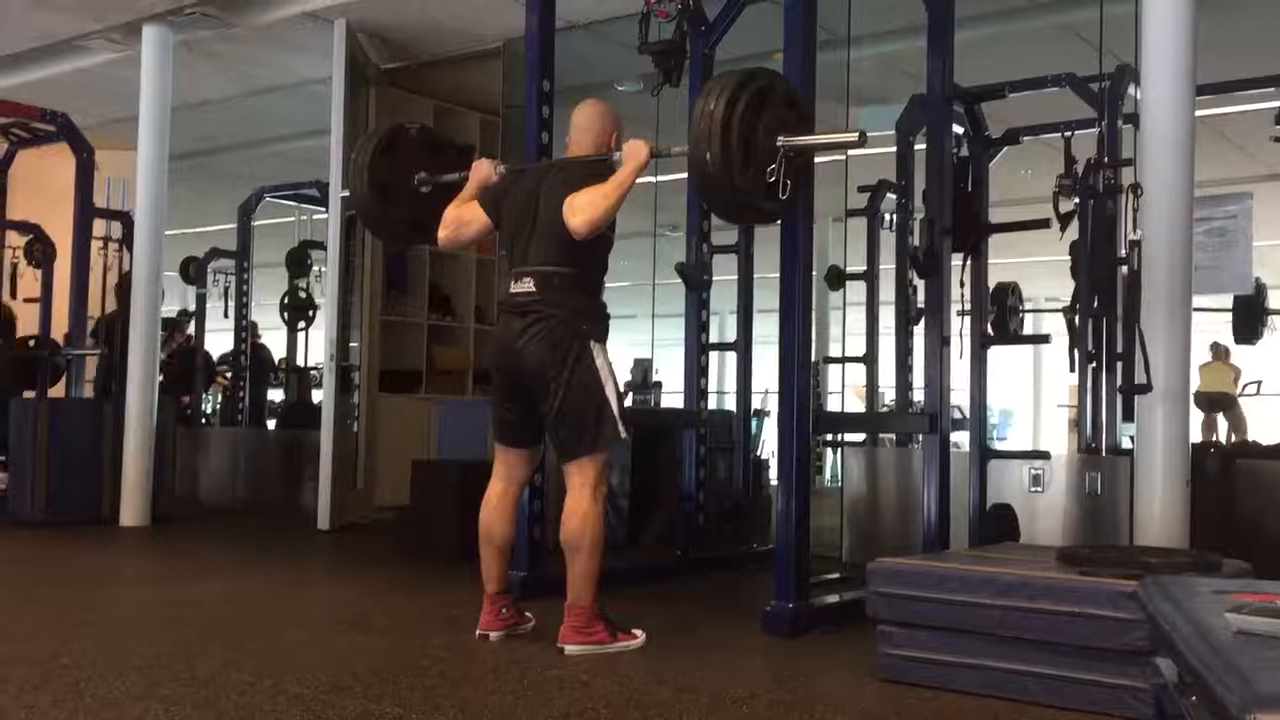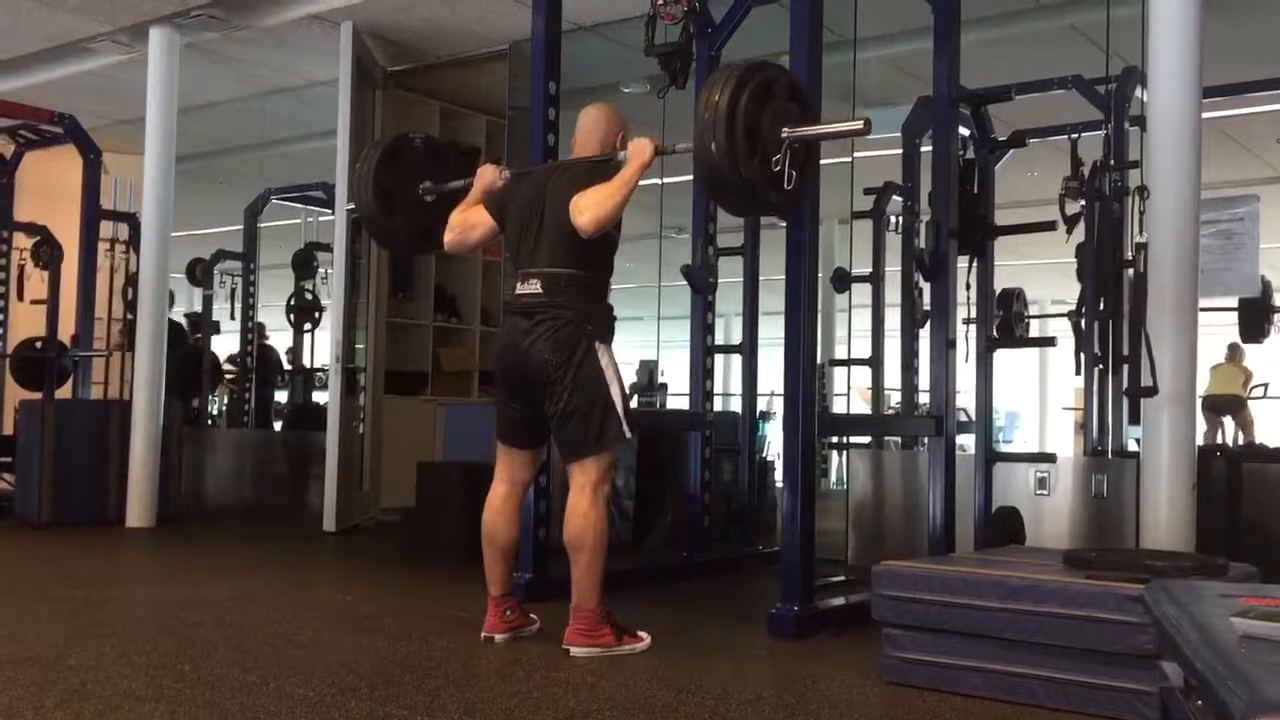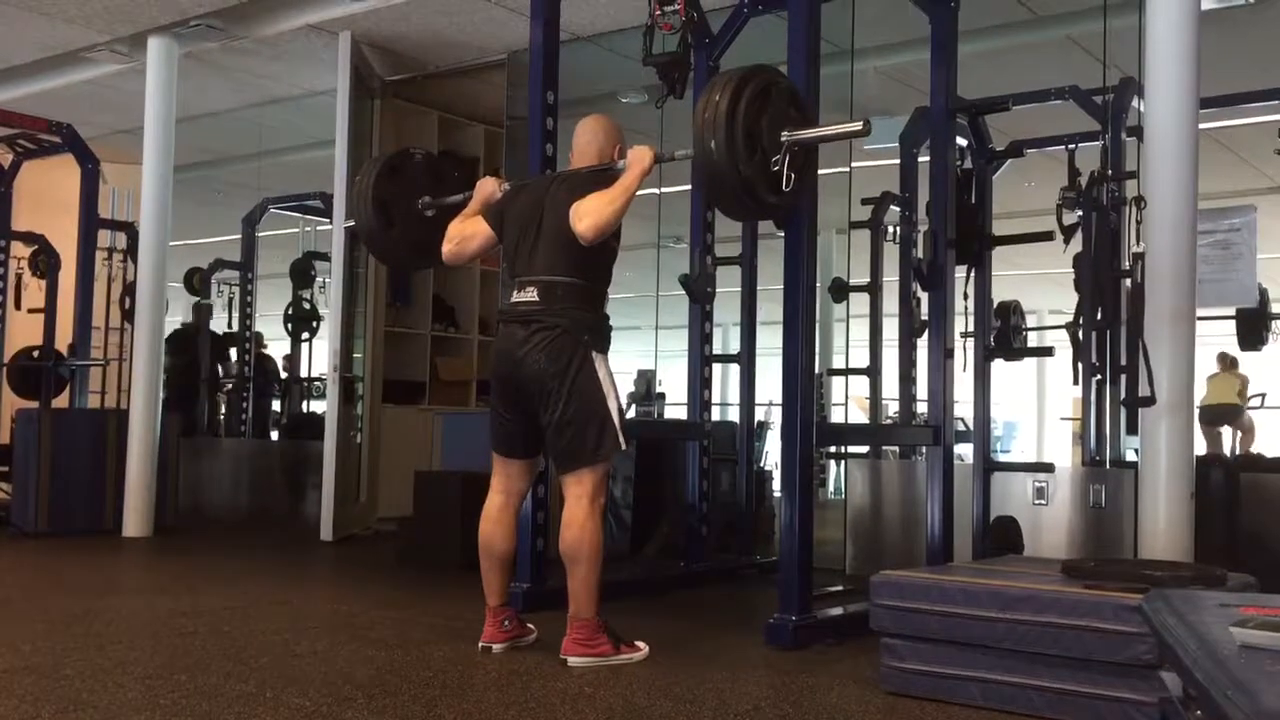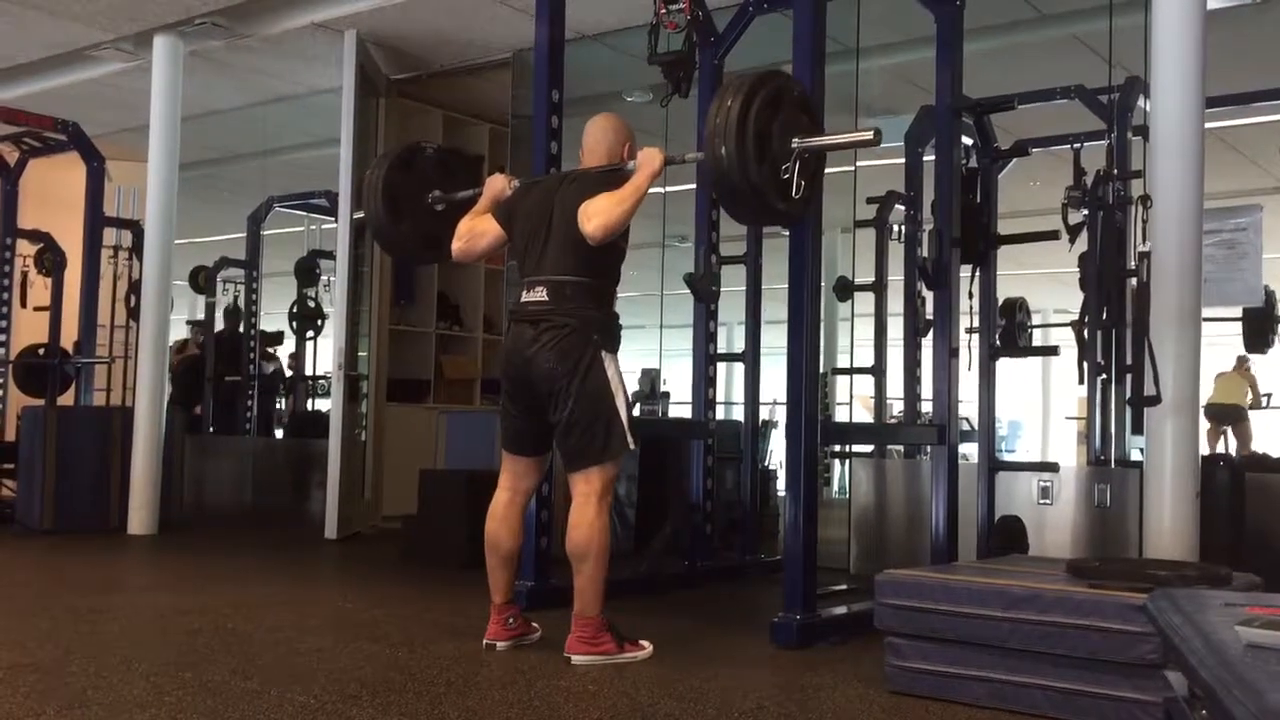
dt=0.5s
person 1, frame 1
left shoulder: (515, 181)
right shoulder: (596, 173)
left elbow: (449, 232)
right elbow: (580, 221)
left wrist: (476, 183)
right wrist: (631, 167)
left hip: (511, 333)
right hip: (565, 336)
left knee: (508, 474)
right knee: (586, 479)
left ankle: (495, 608)
right ankle: (582, 622)
person 1, frame 2
left shoulder: (522, 183)
right shoulder: (603, 173)
left elbow: (455, 236)
right elbow: (587, 218)
left wrist: (481, 188)
right wrist: (637, 163)
left hip: (516, 334)
right hip: (571, 335)
left knee: (510, 475)
right knee: (590, 478)
left ankle: (500, 610)
right ankle: (587, 624)
person 1, frame 3
left shoulder: (520, 194)
right shoulder: (603, 183)
left elbow: (453, 248)
right elbow: (587, 225)
left wrist: (480, 200)
right wrist: (636, 172)
left hip: (511, 342)
right hip: (566, 344)
left knee: (506, 485)
right knee: (584, 488)
left ankle: (497, 621)
right ankle: (584, 634)
person 1, frame 4
left shoulder: (529, 193)
right shoulder: (613, 182)
left elbow: (463, 245)
right elbow: (595, 225)
left wrist: (490, 197)
right wrist: (646, 173)
left hip: (522, 341)
right hip: (576, 343)
left knee: (513, 482)
right knee: (593, 486)
left ankle: (503, 619)
right ankle: (588, 633)
